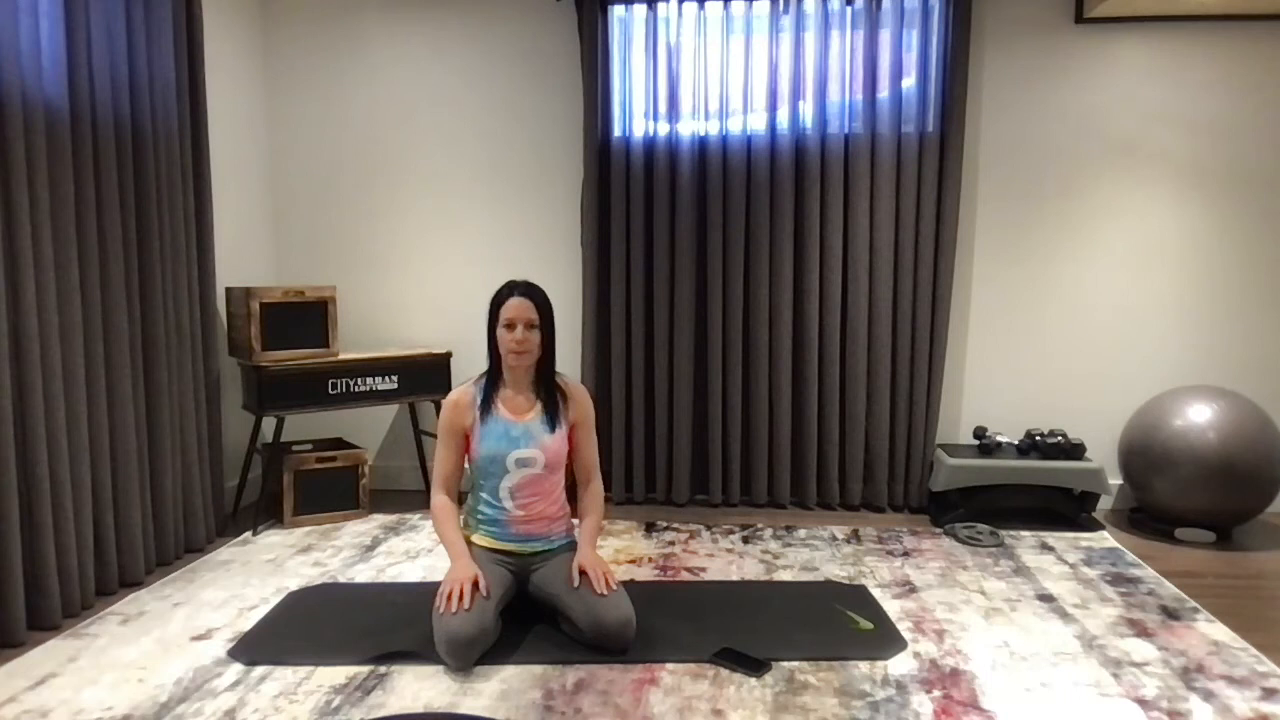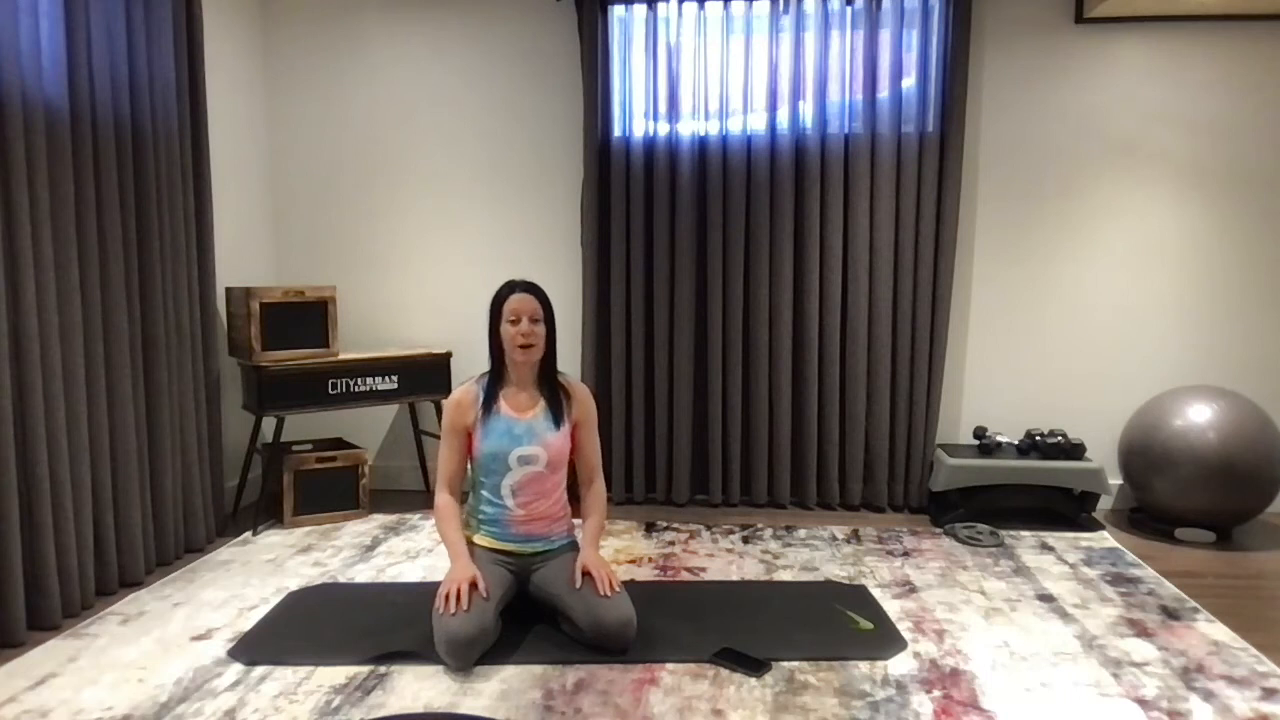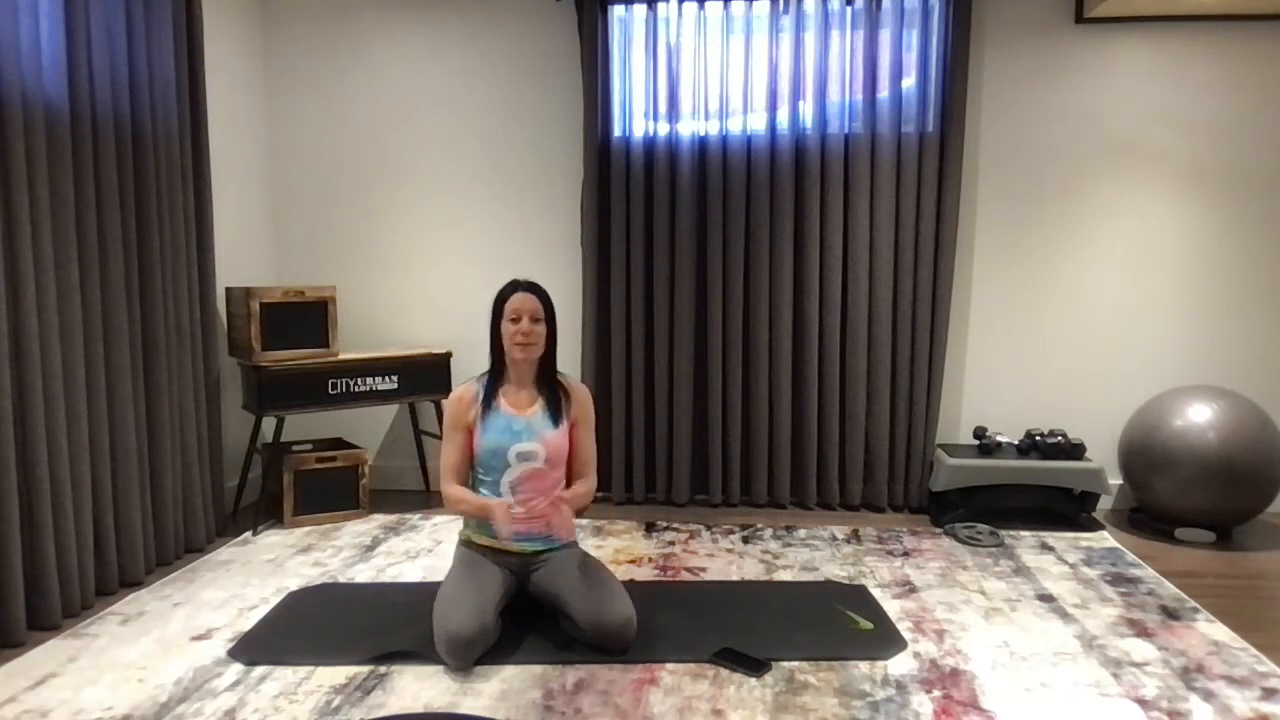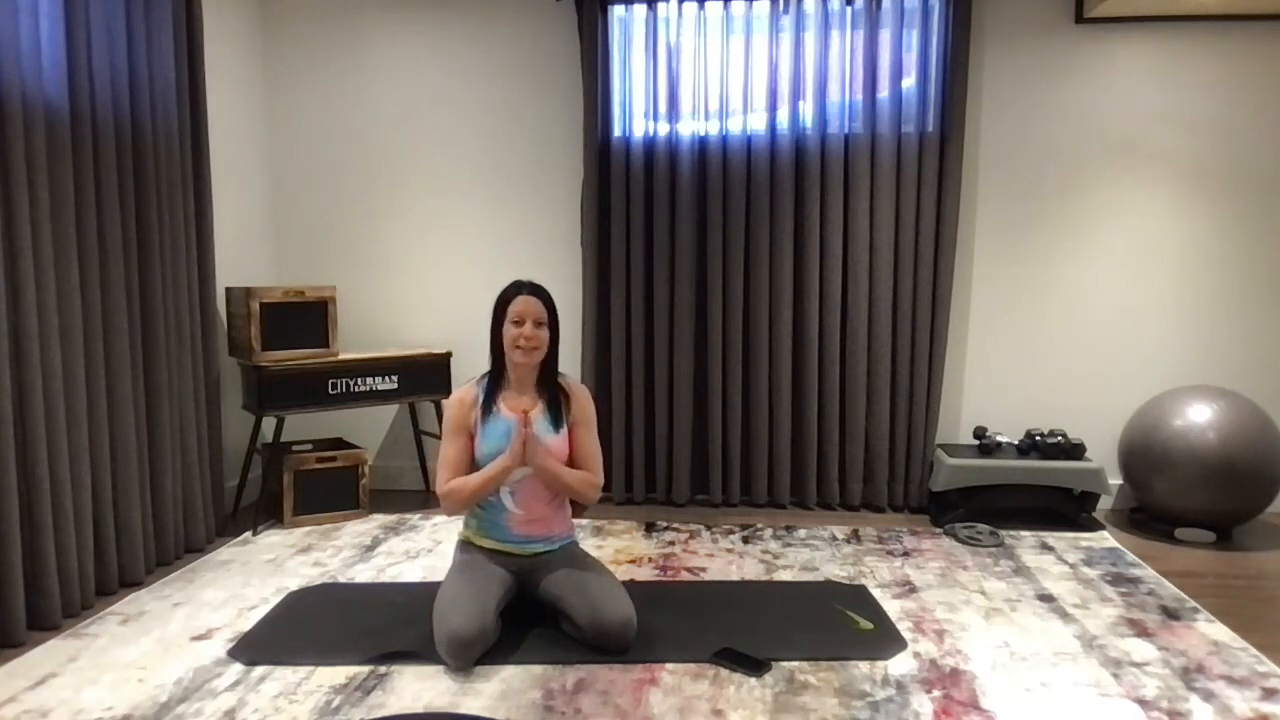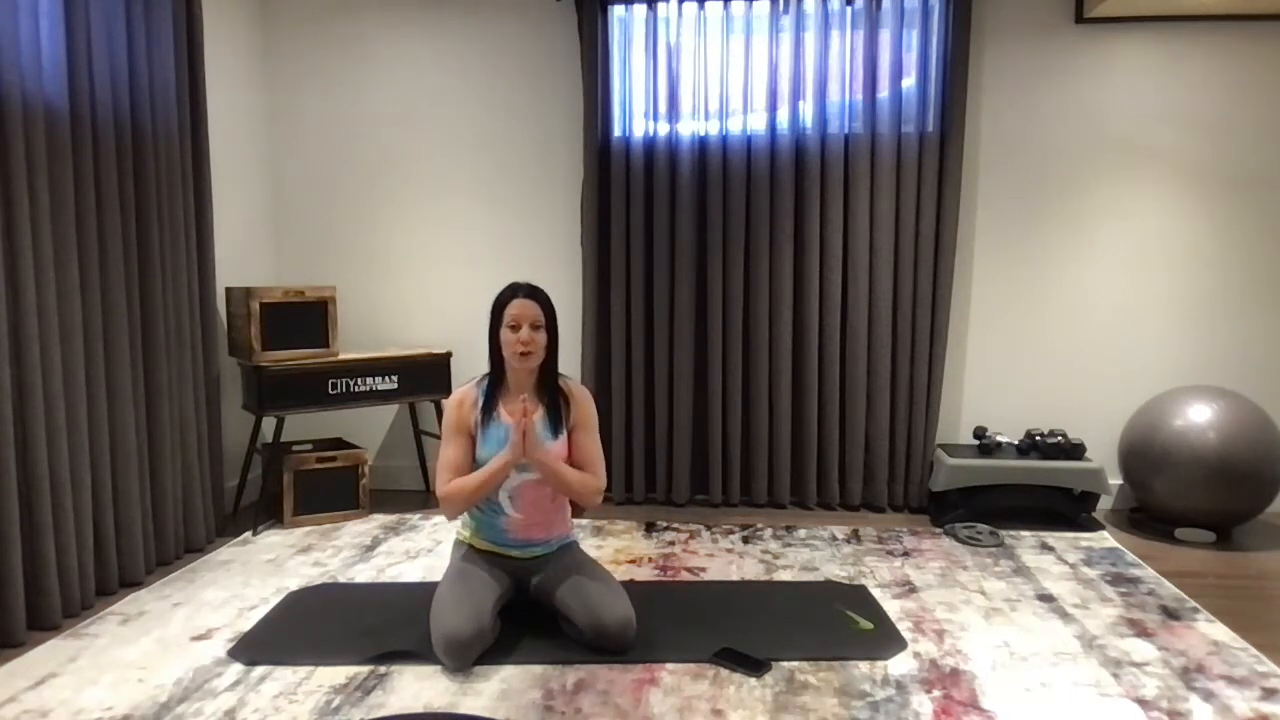
dt=1s
person 1, frame 1
left shoulder: (572, 398)
right shoulder: (463, 403)
left elbow: (590, 482)
right elbow: (443, 493)
left wrist: (587, 545)
right wrist: (460, 559)
left hip: (555, 547)
right hip: (487, 548)
left knee: (617, 627)
right knee: (458, 641)
left ankle: (536, 597)
right ankle: (502, 600)
person 1, frame 2
left shoulder: (575, 398)
right shoulder: (465, 402)
left elbow: (592, 482)
right elbow: (447, 492)
left wrist: (590, 547)
right wrist: (460, 559)
left hip: (555, 547)
right hip: (487, 548)
left knee: (618, 628)
right knee: (458, 642)
left ankle: (538, 598)
right ankle: (502, 601)
person 1, frame 3
left shoulder: (573, 396)
right shoulder: (467, 399)
left elbow: (586, 482)
right elbow: (451, 489)
left wrist: (567, 501)
right wrist: (491, 507)
left hip: (554, 548)
right hip: (486, 547)
left knee: (619, 628)
right knee: (458, 642)
left ankle: (537, 597)
right ankle: (505, 599)
person 1, frame 4
left shoulder: (573, 397)
right shoulder: (467, 402)
left elbow: (592, 489)
right elbow: (449, 498)
left wrist: (539, 458)
right wrist: (509, 459)
left hip: (555, 549)
right hip: (485, 550)
left knee: (618, 628)
right knee: (459, 643)
left ankle: (535, 596)
right ankle: (504, 598)
person 1, frame 5
left shoulder: (573, 399)
right shoulder: (466, 403)
left elbow: (594, 493)
right elbow: (449, 502)
left wrist: (539, 453)
right wrist: (509, 455)
left hip: (554, 550)
right hip: (483, 551)
left knee: (618, 629)
right knee: (456, 644)
left ankle: (534, 595)
right ankle: (501, 599)
